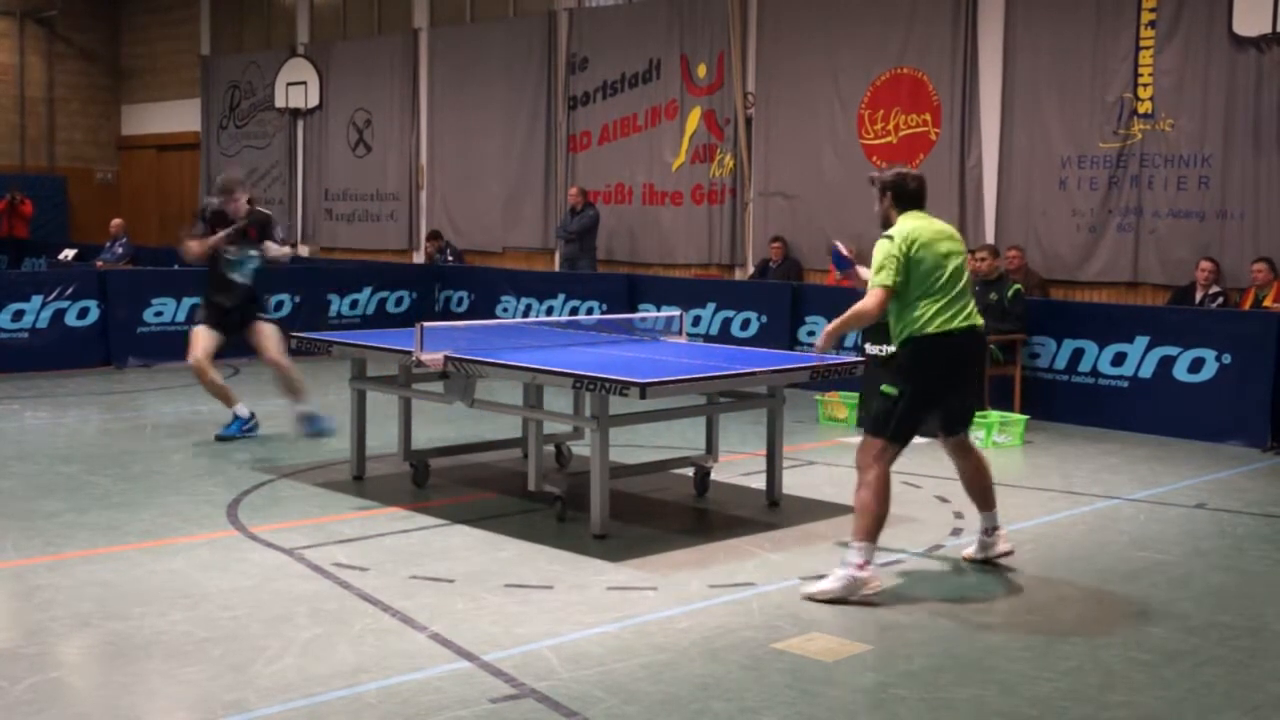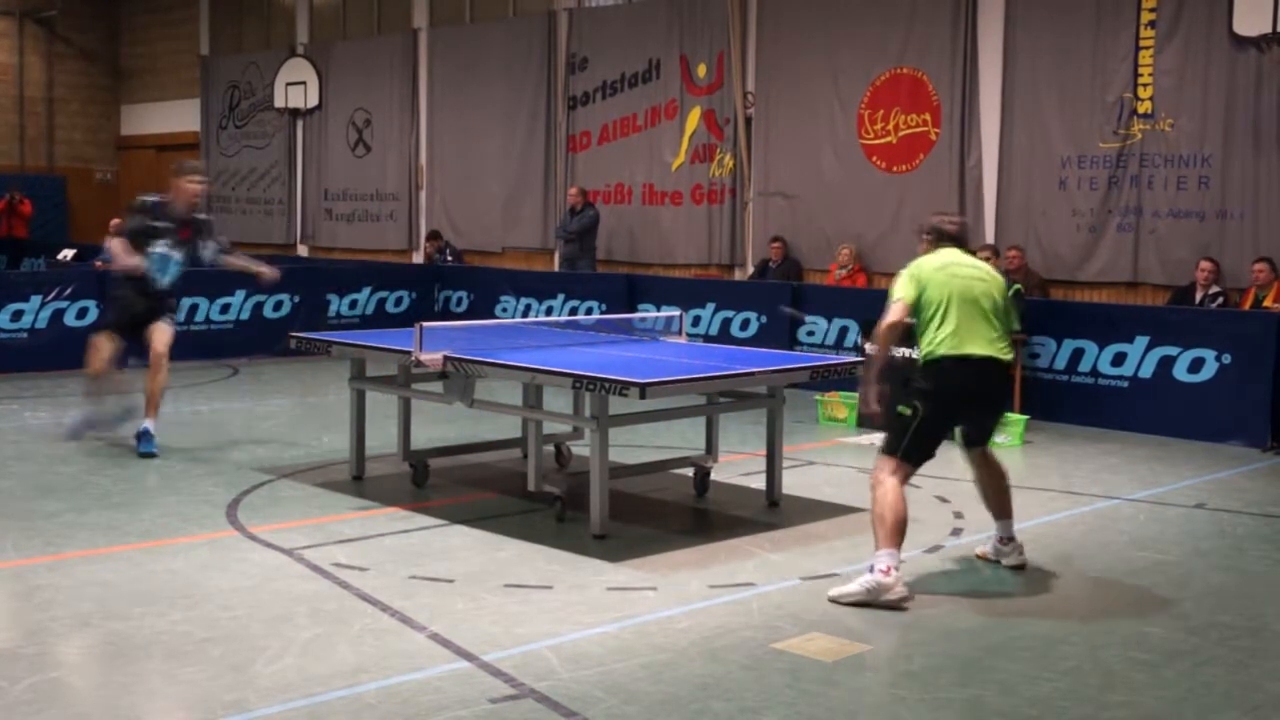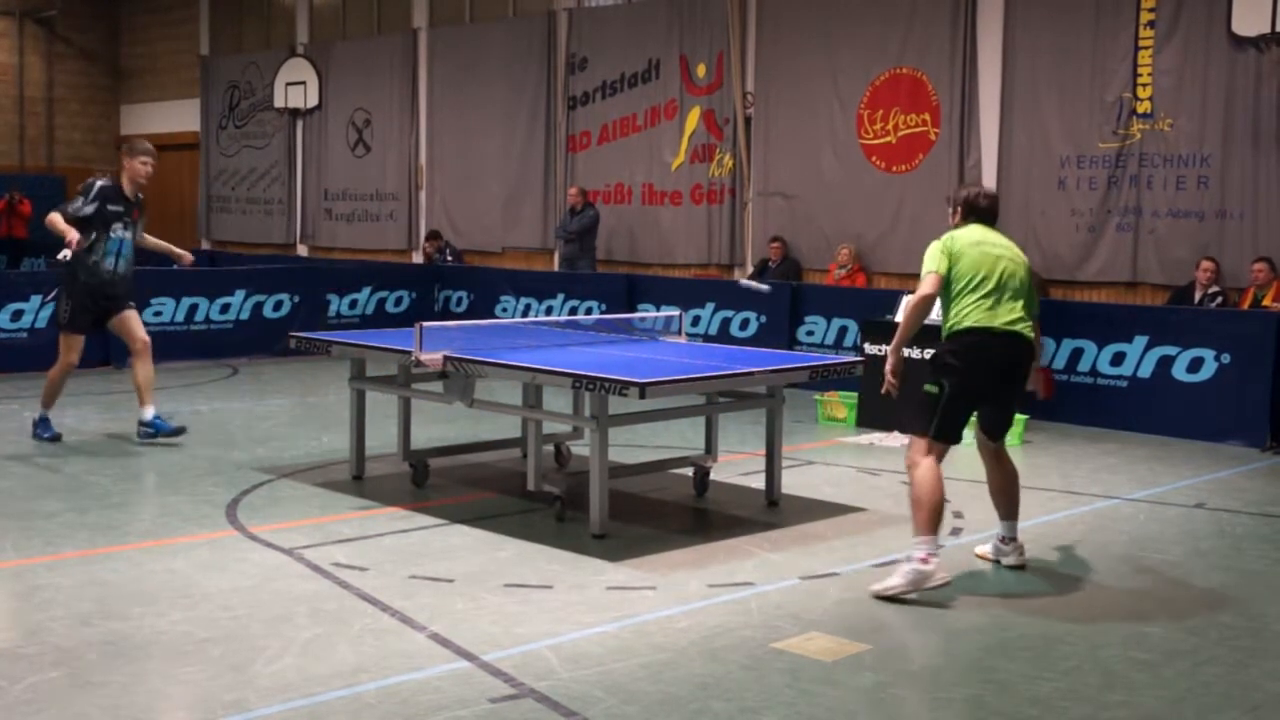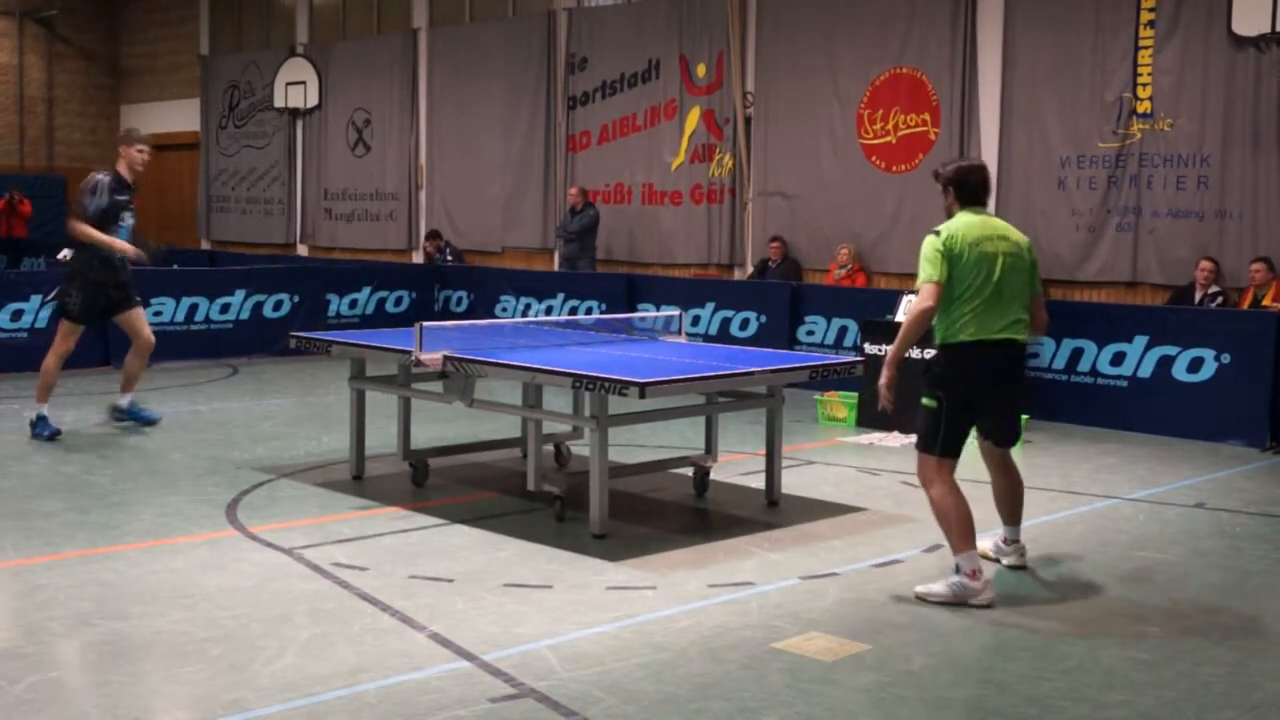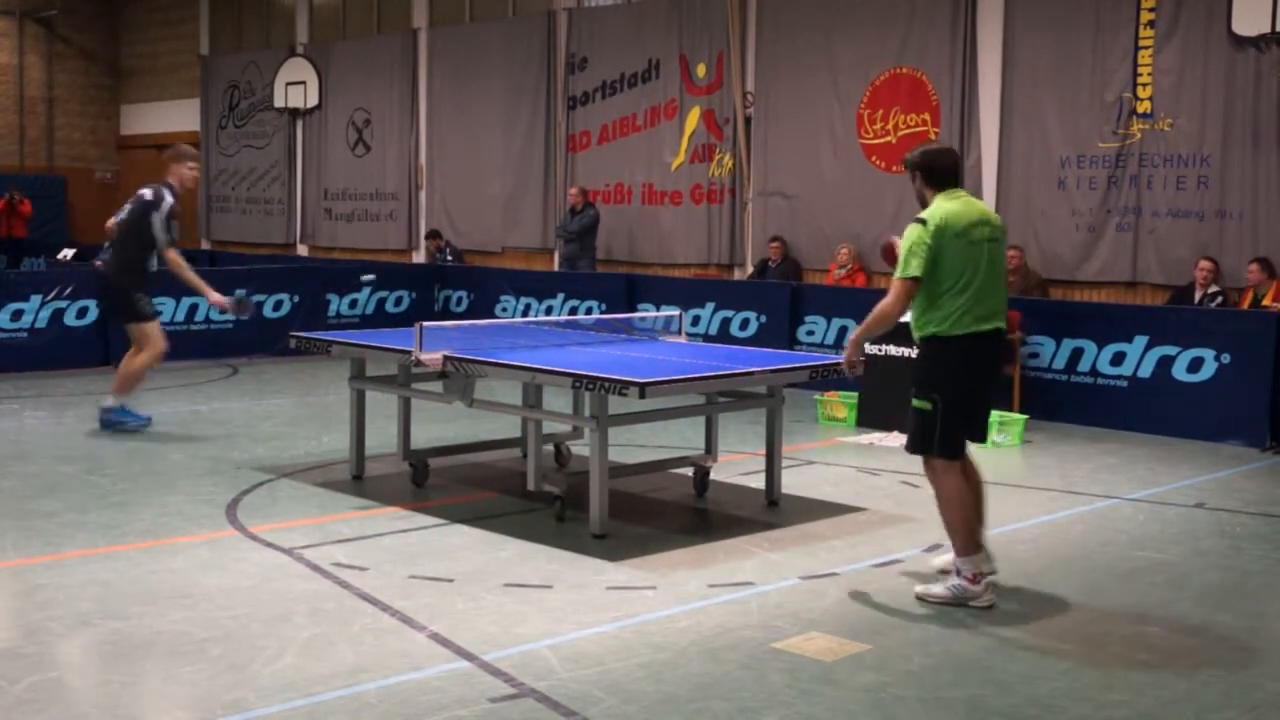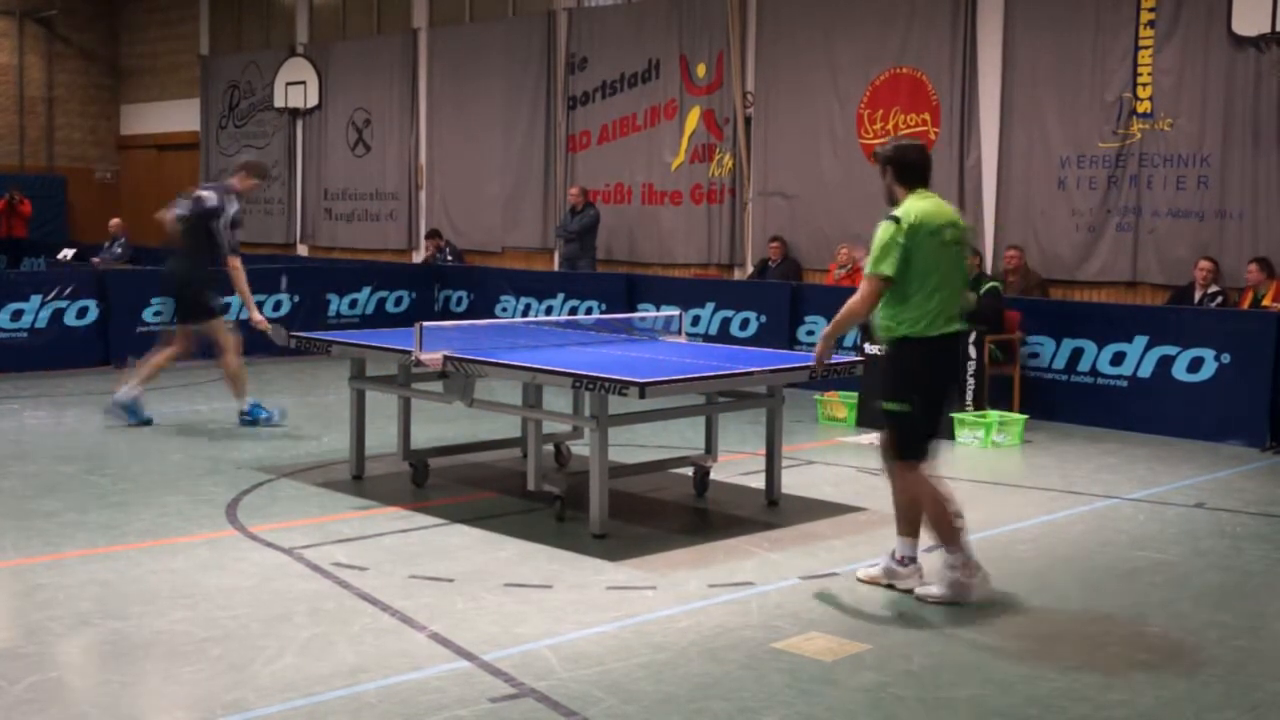
dt=0.3s
person 1, frame 1
left shoulder: (895, 237)
right shoulder: (948, 232)
left elbow: (874, 305)
left wrist: (831, 330)
left hip: (928, 350)
right hip: (969, 345)
left knee: (873, 456)
right knee: (959, 443)
left ankle: (859, 568)
right ankle: (992, 536)
person 1, frame 2
left shoulder: (919, 268)
right shoulder: (992, 275)
left elbow: (892, 323)
right elbow: (1009, 333)
left wrist: (872, 380)
left hip: (945, 371)
right hip: (995, 373)
left knee: (888, 472)
right knee: (978, 451)
left ankle: (885, 573)
right ankle: (1007, 544)
person 1, frame 3
left shoulder: (948, 243)
right shoulder: (1016, 254)
left elbow: (926, 294)
right elbow: (1032, 322)
left wrist: (894, 351)
right wrist: (1034, 371)
left hip: (967, 348)
right hip: (1014, 351)
left knee: (922, 453)
right knee: (992, 445)
left ankle: (923, 560)
right ankle: (1008, 542)
person 1, frame 4
left shoulder: (943, 236)
right shoulder: (1018, 240)
left elbow: (926, 306)
right elbow: (1039, 318)
left wrist: (890, 362)
left hip: (962, 357)
right hip: (1010, 357)
left knee: (934, 470)
right knee: (997, 452)
left ankle: (970, 575)
right ankle: (1011, 543)
person 1, frame 5
left shoulder: (928, 224)
right shoulder: (989, 218)
left elbow: (897, 303)
left wrist: (857, 338)
left hip: (948, 350)
right hip: (987, 345)
left knee: (942, 465)
right knee: (954, 455)
left ankle: (973, 578)
right ankle: (973, 553)
person 1, frame 6
left shoulder: (899, 222)
right shoulder: (952, 219)
left elbow: (866, 302)
left wrist: (828, 337)
left hip: (915, 352)
right hip: (948, 346)
left knee: (906, 466)
right knee: (898, 454)
left ankle: (964, 569)
right ankle: (904, 562)
person 2, frame 1
left shoulder: (264, 218)
right shoulder: (211, 212)
left elbow: (284, 250)
right elbow: (190, 254)
left wrist: (279, 251)
right wrist: (219, 238)
left hip: (250, 302)
right hip: (217, 302)
left knee: (276, 360)
right knee: (196, 362)
left ankle: (305, 411)
right ankle: (243, 416)
person 2, frame 2
left shoulder: (199, 224)
right shoulder: (148, 207)
left elbow: (218, 256)
right elbow: (116, 240)
left wrist: (255, 267)
right wrist: (122, 256)
left hip: (159, 304)
right hip: (124, 297)
left knee: (159, 354)
right knee: (97, 368)
left ankle: (147, 429)
right ankle: (96, 410)
person 2, frame 3
left shoulder: (138, 203)
right shoulder: (98, 189)
right elbow: (54, 217)
left wrist: (174, 251)
right wrist: (69, 232)
left hip: (115, 289)
right hip: (81, 287)
left knee: (142, 344)
right knee: (69, 361)
left ankle: (148, 419)
right ankle: (42, 419)
person 2, frame 4
left shoulder: (127, 189)
right shoulder: (102, 183)
right elbow: (79, 227)
right wrist: (115, 244)
left hip: (117, 279)
right hip: (87, 277)
left knee: (145, 341)
right knee: (63, 348)
left ankle: (123, 404)
right ankle: (40, 416)
person 2, frame 5
left shoulder: (147, 193)
right shoulder: (164, 200)
left elbow: (112, 225)
right elbow: (169, 254)
right wrist: (206, 292)
left hip: (117, 279)
right hip: (122, 280)
left knee: (141, 346)
right knee: (157, 347)
left ankle: (114, 407)
right ankle: (114, 407)
person 2, frame 6
left shoulder: (205, 193)
right shoulder: (228, 208)
left elbow: (169, 217)
right elbow: (233, 264)
right wrist: (252, 309)
left hip: (180, 276)
right hip: (193, 281)
left knee: (181, 345)
right knee: (230, 343)
left ankle: (127, 396)
right ankle: (247, 408)
